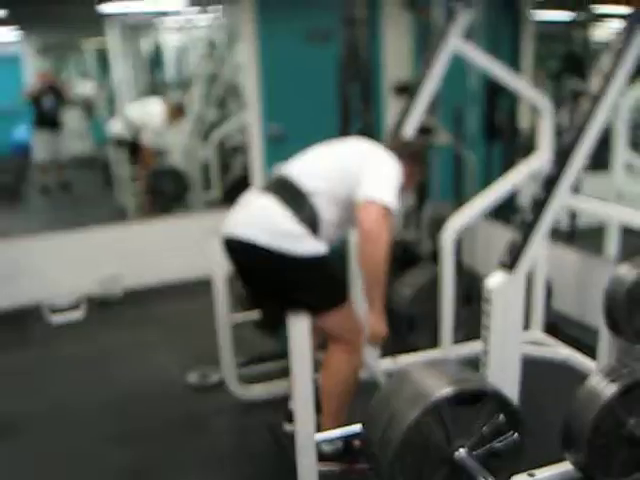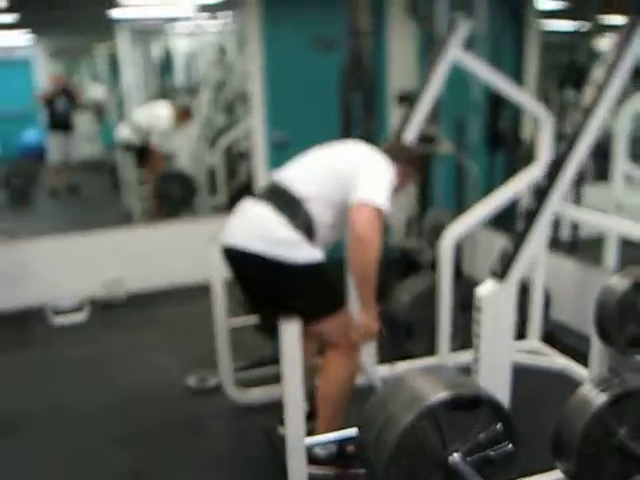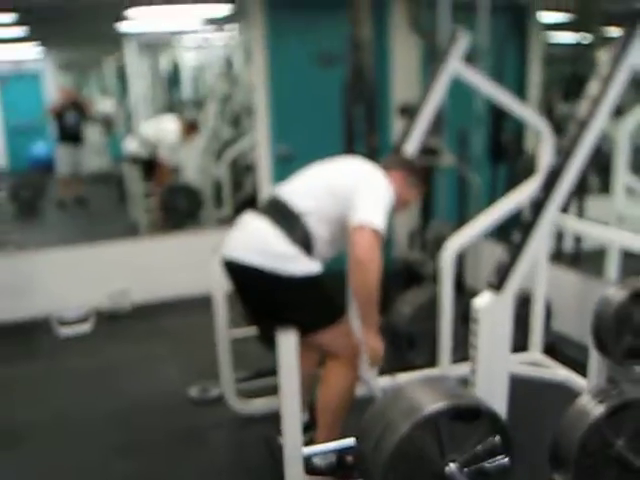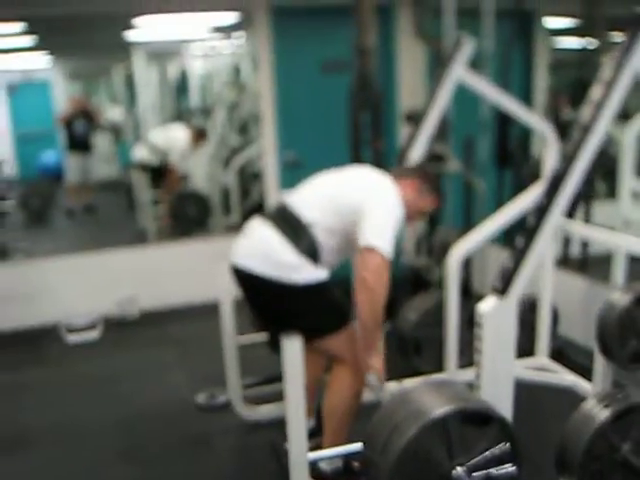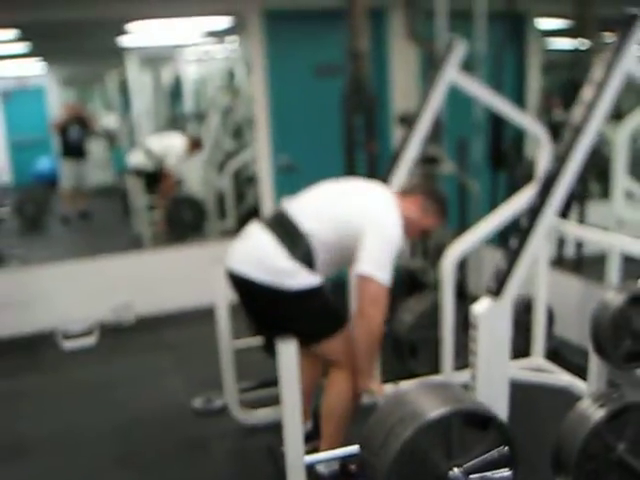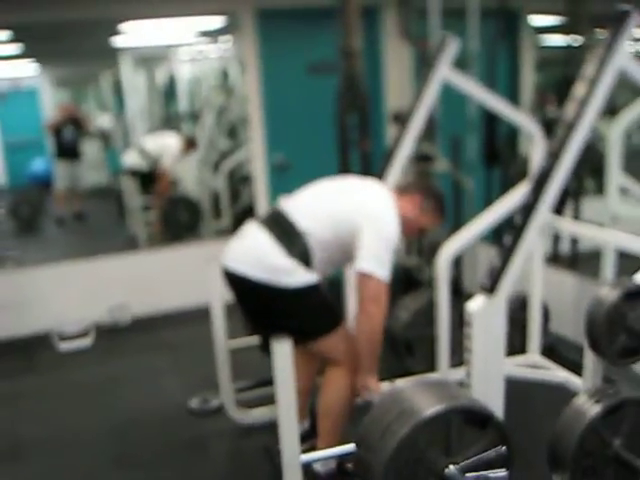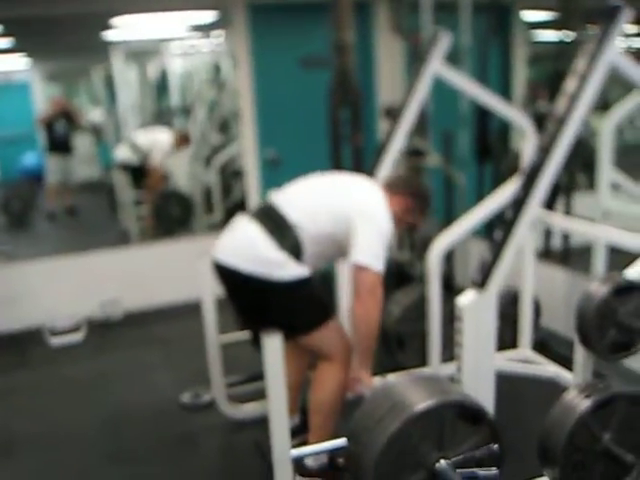
dt=0.2s
person 1, frame 1
left shoulder: (356, 153)
right shoulder: (386, 165)
right elbow: (373, 230)
right wrist: (376, 312)
left hip: (240, 228)
right hip: (282, 240)
right knee: (347, 338)
right ankle: (330, 445)
person 1, frame 2
left shoulder: (351, 155)
right shoulder: (379, 167)
right elbow: (364, 231)
right wrist: (368, 311)
left hip: (238, 236)
right hip: (278, 247)
left knee: (305, 325)
right knee: (343, 343)
right ankle: (324, 450)
person 1, frame 3
left shoulder: (352, 171)
right shoulder: (377, 184)
right elbow: (364, 255)
right wrist: (372, 332)
left hip: (239, 249)
right hip: (277, 260)
left knee: (307, 337)
right knee: (344, 353)
right ankle: (323, 459)
person 1, frame 4
left shoulder: (366, 180)
right shoulder: (387, 198)
right elbow: (370, 279)
right wrist: (371, 352)
left hip: (248, 253)
right hip: (282, 267)
left knee: (315, 341)
right knee: (350, 358)
person 1, frame 5
left shoulder: (371, 194)
right shoulder: (386, 222)
right elbow: (369, 309)
right wrist: (367, 378)
left hip: (244, 256)
right hip: (276, 272)
left knee: (313, 344)
right knee: (346, 360)
person 1, frame 6
left shoulder: (367, 191)
right shoulder: (384, 220)
right elbow: (371, 305)
right wrist: (368, 376)
left hip: (240, 256)
right hip: (272, 271)
left knee: (308, 343)
right knee: (344, 359)
person 1, frame 7
left shoulder: (355, 187)
right shoulder: (376, 214)
right elbow: (367, 296)
right wrist: (363, 369)
left hip: (230, 250)
right hip: (264, 265)
left knee: (298, 338)
right knee: (336, 353)
